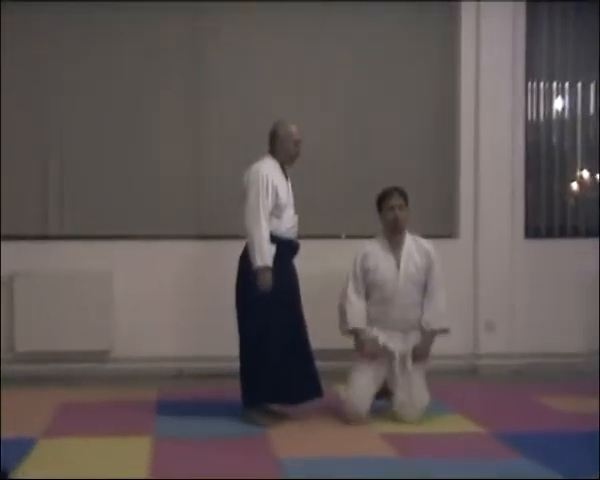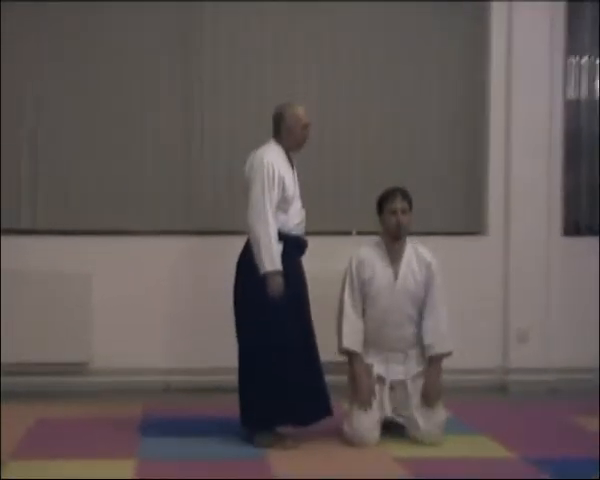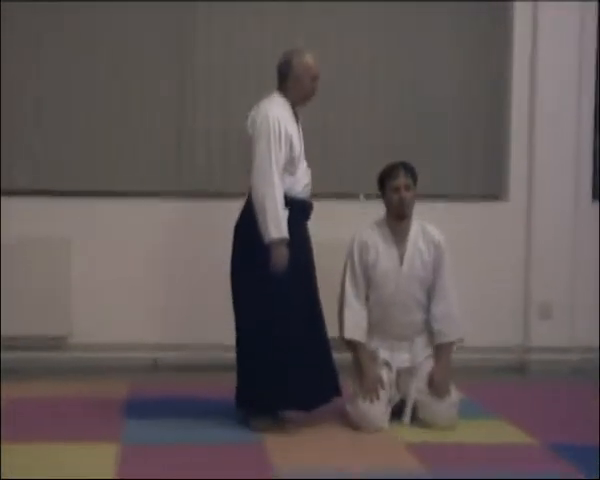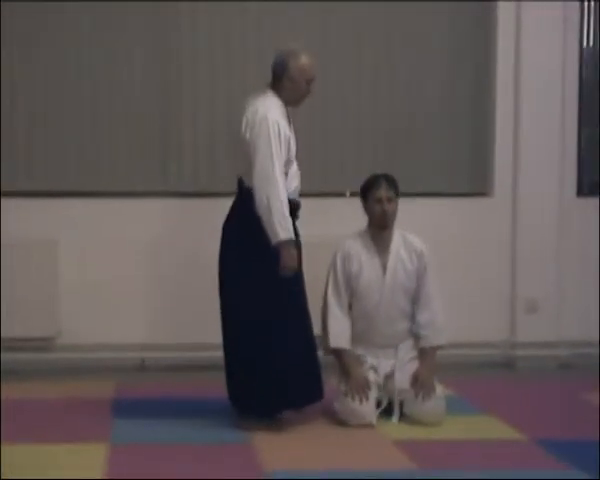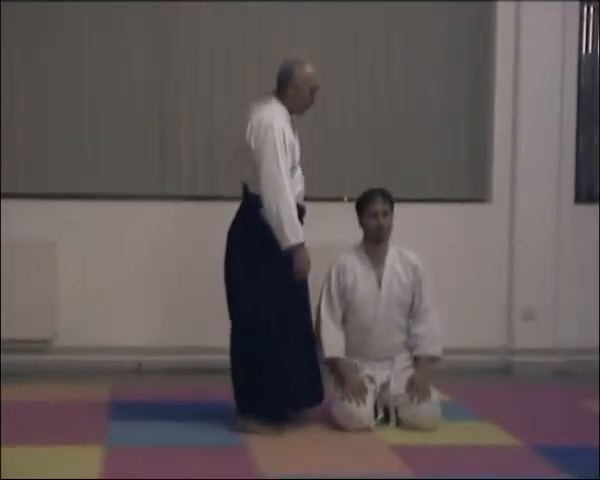
dt=0.3s
person 1, frame 1
left shoulder: (280, 172)
right shoulder: (262, 172)
right elbow: (256, 222)
right wrist: (263, 267)
left hip: (279, 260)
right hip: (265, 262)
left knee: (282, 332)
right knee: (263, 334)
left ankle: (265, 399)
right ankle: (256, 403)
person 1, frame 2
left shoulder: (284, 160)
right shoulder: (266, 160)
right elbow: (261, 219)
right wrist: (271, 271)
left hip: (284, 258)
right hip: (268, 263)
left knee: (288, 343)
right knee: (267, 345)
left ankle: (267, 419)
right ankle: (261, 424)
person 1, frame 3
left shoulder: (285, 112)
right shoulder: (271, 115)
right elbow: (265, 182)
right wrist: (277, 241)
left hip: (285, 222)
right hip: (269, 227)
left knee: (289, 316)
right knee: (268, 319)
left ankle: (269, 400)
right ankle: (259, 406)
person 1, frame 4
left shoulder: (273, 109)
right shoulder: (267, 115)
right elbow: (268, 183)
right wrist: (285, 241)
left hip: (266, 223)
right hip: (259, 228)
left knee: (277, 316)
right knee: (259, 318)
left ankle: (265, 401)
right ankle: (254, 405)
person 1, frame 5
left shoulder: (274, 114)
right shoulder: (271, 122)
right elbow: (275, 190)
right wrist: (296, 244)
left hip: (269, 231)
right hip: (262, 234)
left knee: (283, 318)
right knee: (262, 322)
left ankle: (272, 402)
right ankle: (253, 411)
person 2, frame 1
right shoulder: (367, 253)
left elbow: (434, 296)
right elbow: (352, 298)
left wrist: (428, 337)
right wrist: (360, 336)
left hip: (410, 340)
right hip: (374, 337)
left knee: (411, 413)
right knee: (356, 409)
left ankle: (390, 388)
right ankle: (370, 390)
person 2, frame 2
left shoulder: (425, 260)
right shoulder: (362, 260)
left elbow: (435, 315)
right elbow: (350, 315)
left wrist: (435, 369)
right wrist: (358, 368)
left hip: (413, 361)
right hip: (372, 360)
left knee: (430, 434)
right knee: (362, 436)
left ankle: (397, 418)
right ankle: (381, 416)
person 2, frame 3
left shoulder: (433, 240)
right shoulder: (365, 242)
left elbow: (443, 300)
right elbow: (353, 302)
left wrist: (443, 361)
right wrist: (364, 364)
left hip: (421, 348)
right hip: (377, 348)
left knee: (444, 416)
right knee: (369, 419)
left ankle: (407, 400)
right ankle: (388, 398)
person 2, frame 4
left shoulder: (415, 249)
right shoulder: (348, 252)
left elbow: (427, 307)
right elbow: (336, 311)
left wrist: (428, 363)
right wrist: (351, 368)
left hip: (405, 353)
right hip: (362, 354)
left knee: (431, 412)
right knee: (358, 414)
left ankle: (394, 398)
right ankle: (374, 397)
person 2, frame 5
left shoulder: (410, 264)
right shoulder: (343, 267)
left elbow: (425, 318)
right elbow: (329, 324)
left wrist: (423, 370)
right wrist: (346, 374)
left hip: (401, 365)
right hip: (357, 366)
left knee: (427, 417)
right knee: (354, 418)
left ankle: (390, 405)
right ankle: (368, 403)
